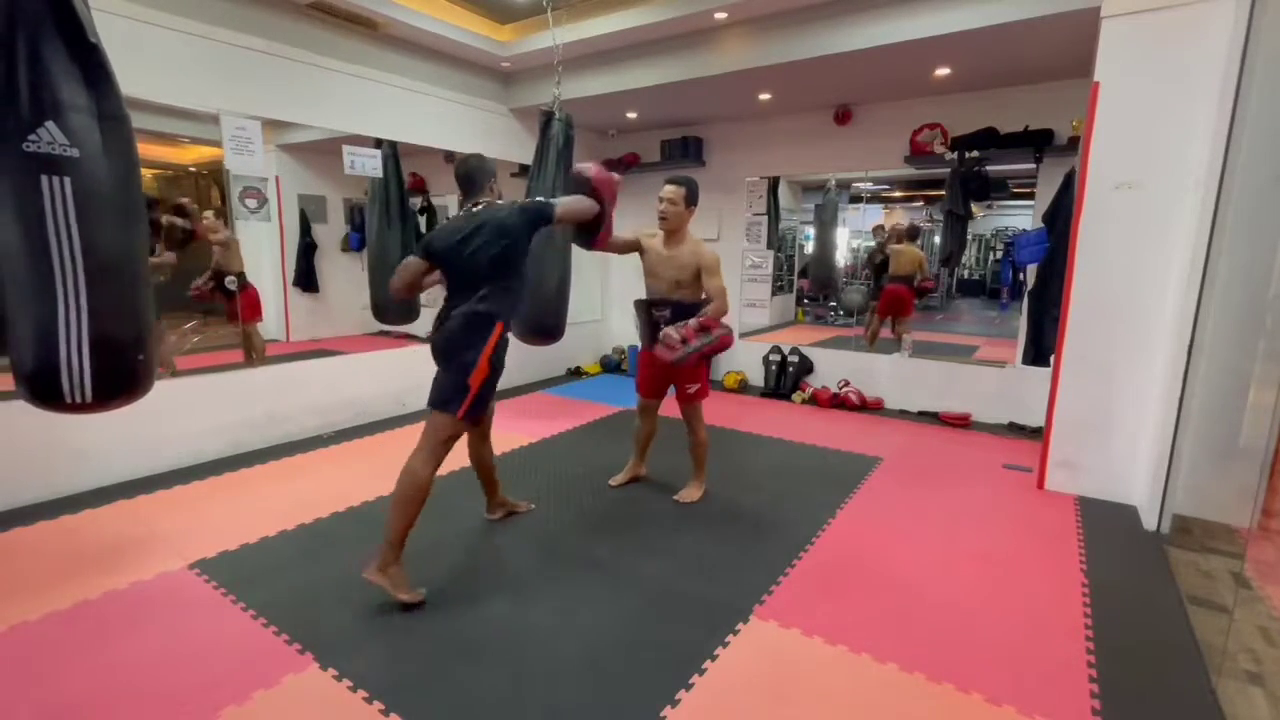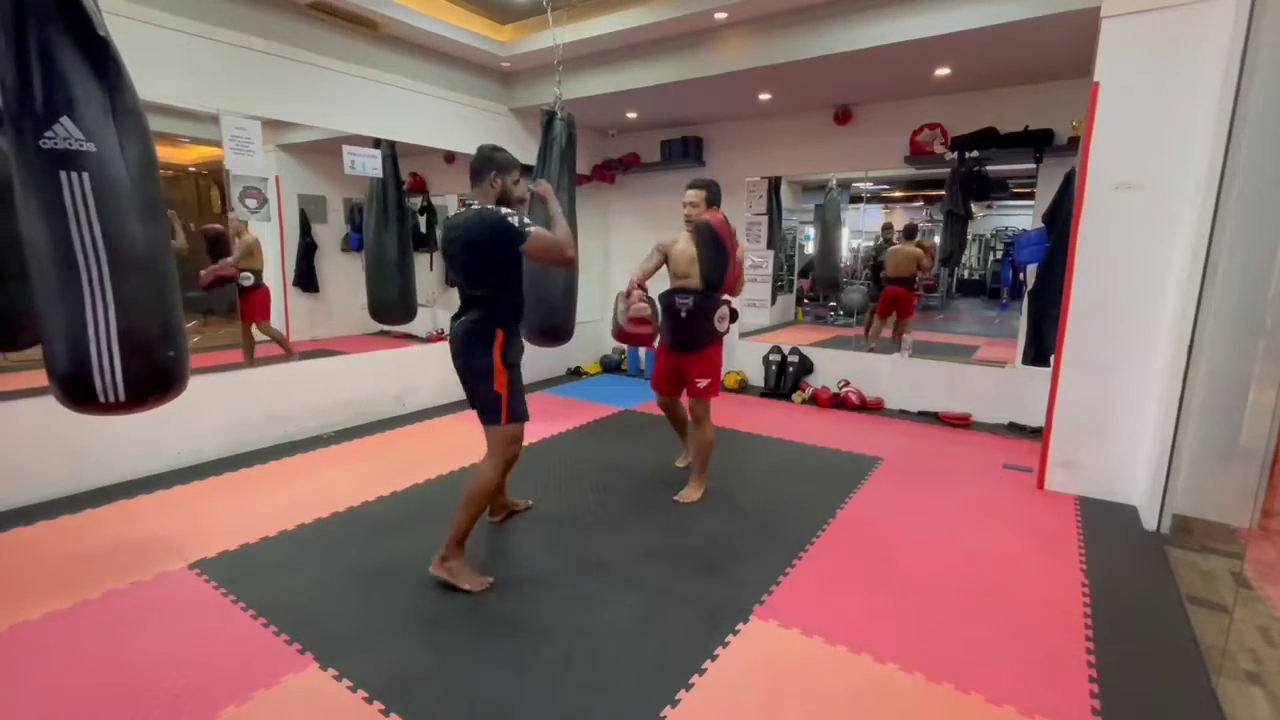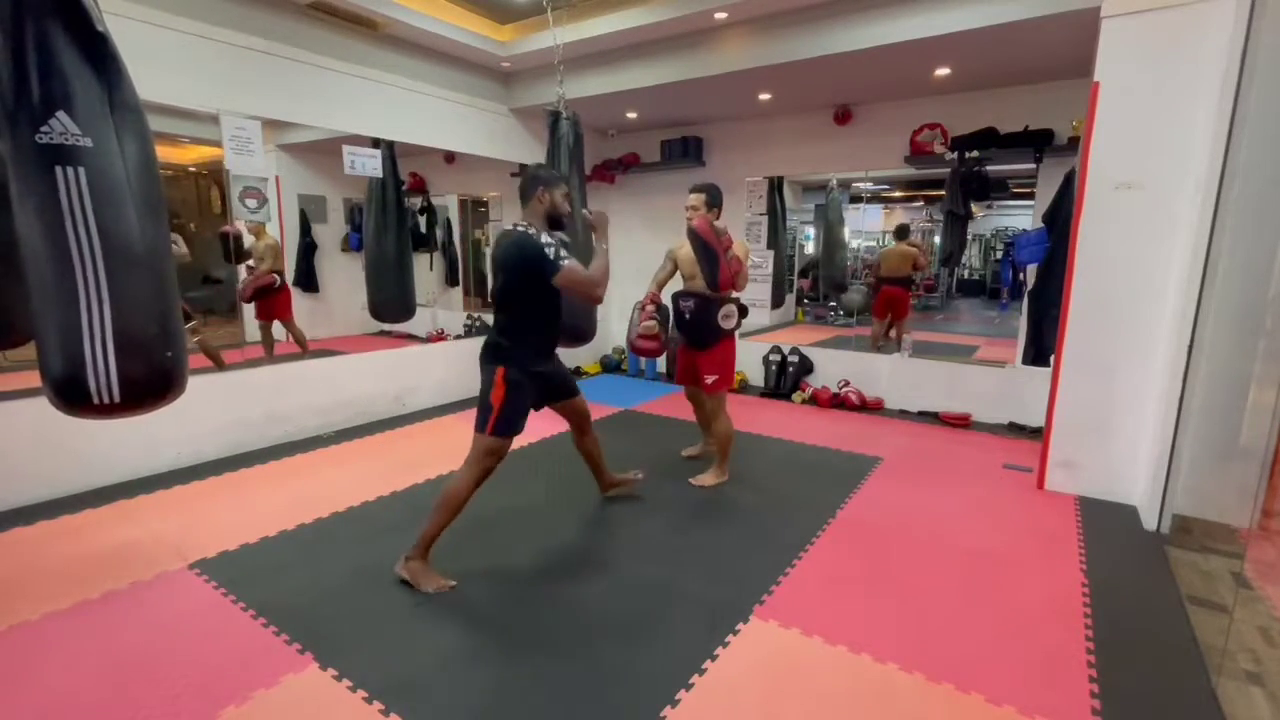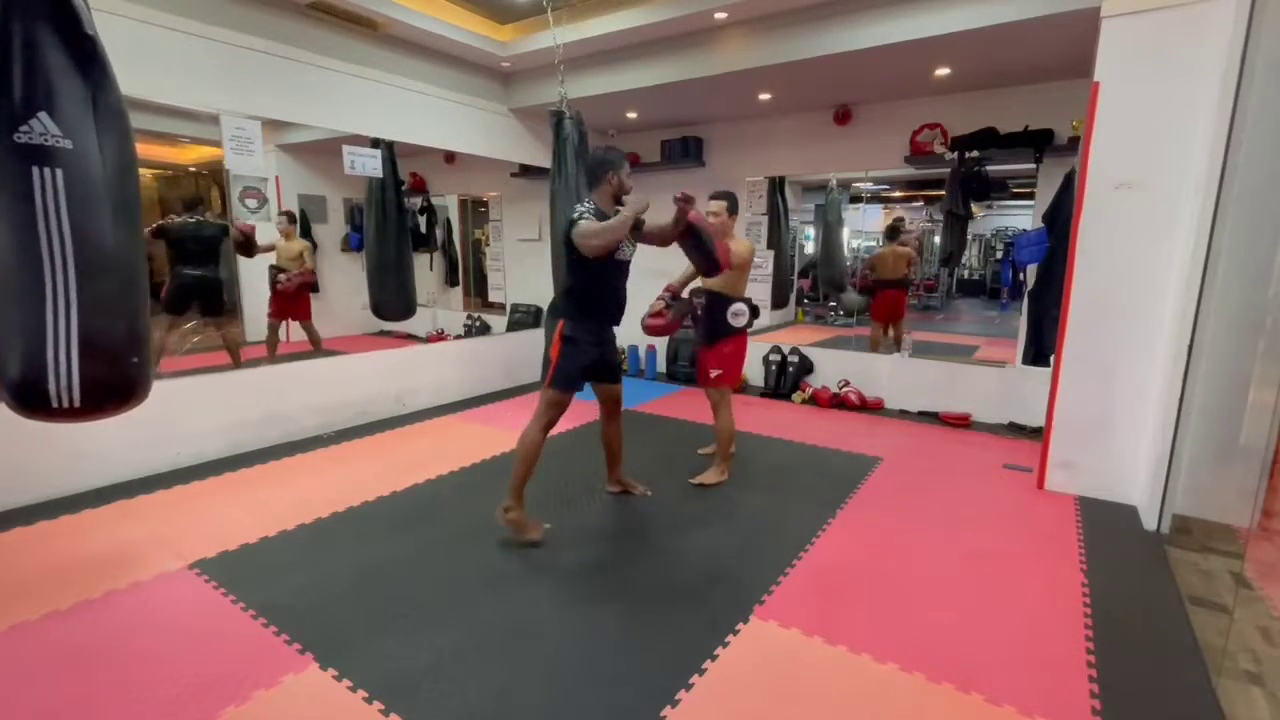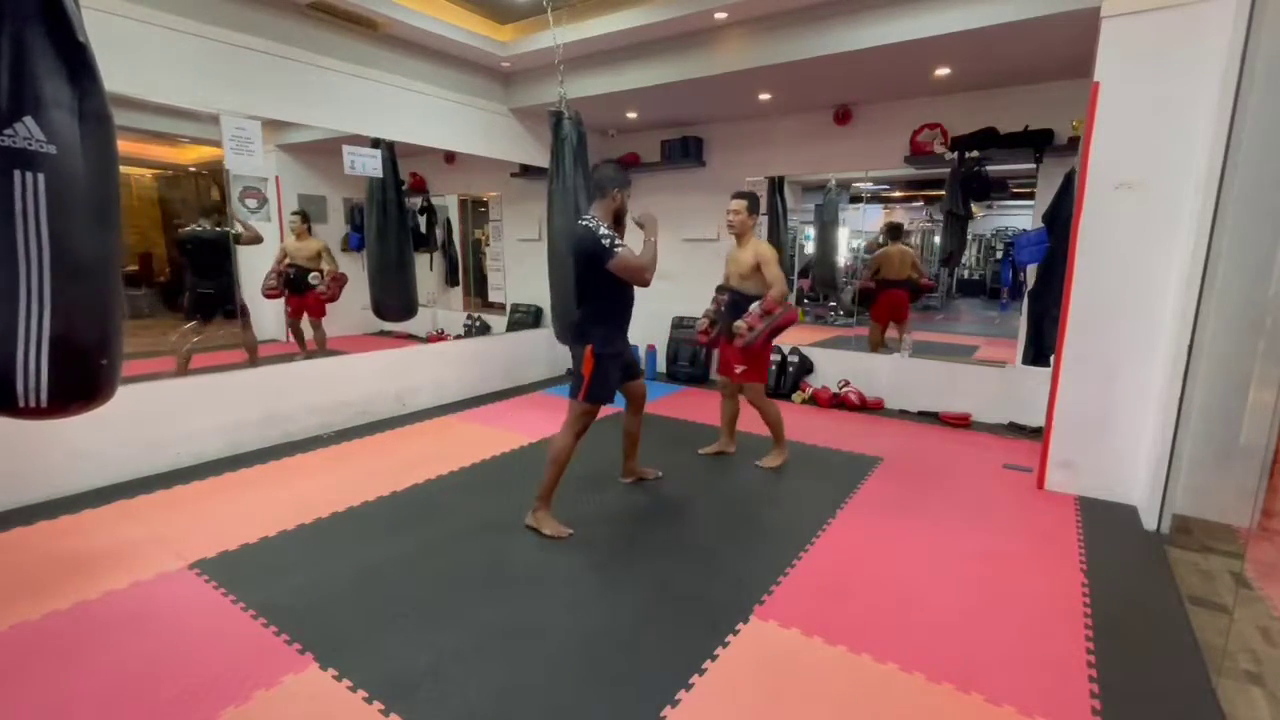
dt=0.4s
person 1, frame 1
left shoulder: (443, 232)
right shoulder: (515, 213)
left elbow: (400, 287)
right elbow: (587, 209)
left hip: (450, 332)
right hip: (480, 337)
left knee: (476, 422)
right knee: (435, 443)
left ankle: (496, 501)
right ankle: (388, 560)
person 1, frame 2
left shoulder: (458, 224)
right shoulder: (497, 222)
right elbow: (566, 253)
right wrist: (552, 201)
left hip: (475, 335)
right hip: (491, 341)
left knee: (513, 419)
right knee: (504, 445)
left ankle: (499, 501)
right ankle: (449, 556)
person 1, frame 3
left shoulder: (512, 238)
right shoulder: (533, 245)
right elbow: (593, 290)
right wrist: (601, 238)
left hip: (540, 358)
right hip: (510, 365)
left knee: (581, 417)
right knee: (482, 464)
left ankle: (606, 481)
right ankle: (416, 558)
person 1, frame 4
left shoulder: (622, 216)
right shoulder: (584, 214)
left elbow: (665, 237)
right elbow: (591, 246)
left wrist: (681, 213)
right wrist: (627, 213)
left hip: (602, 328)
right hip: (573, 327)
left knee: (612, 404)
right knee: (548, 412)
left ankle: (615, 479)
right ankle: (513, 505)
person 1, frame 5
left shoulder: (599, 231)
right shoulder: (595, 236)
left elbow: (626, 268)
right elbow: (643, 275)
left wrist: (627, 225)
right wrist: (651, 232)
left hip: (613, 336)
right hip: (596, 341)
left knee: (638, 395)
right knee: (577, 423)
left ankle: (630, 467)
right ankle: (541, 510)
person 2, frame 1
left shoulder: (703, 254)
right shoulder: (646, 241)
left elbow: (720, 307)
right elbow: (605, 243)
right hip: (653, 340)
left knee: (691, 415)
right knee: (646, 407)
left ankle: (698, 480)
right ankle: (636, 465)
person 2, frame 2
right shoulder: (669, 246)
left elbow: (733, 289)
right elbow: (640, 275)
right wrist: (635, 291)
left hip: (705, 339)
right hip: (671, 335)
left knee: (699, 411)
right knee: (666, 400)
left ankle: (699, 480)
right ankle: (688, 445)
person 2, frame 3
left shoulder: (733, 248)
right shoulder: (678, 250)
left elbow: (739, 284)
right elbow: (657, 284)
left hip: (717, 336)
right hip: (690, 334)
left knee: (714, 404)
right knee: (693, 394)
left ankle: (721, 468)
right ankle: (708, 441)
person 2, frame 4
left shoulder: (743, 248)
left elbow: (731, 260)
right elbow: (683, 280)
right wrist: (665, 299)
left hip: (730, 333)
right hip: (708, 331)
left knee: (721, 398)
right knee: (713, 392)
left ankle: (720, 469)
right ankle: (725, 442)
person 2, frame 5
left shoulder: (762, 251)
right shoulder: (732, 252)
left elbow: (780, 289)
right wrist: (710, 317)
right hip: (730, 330)
left knee: (754, 394)
right knee: (726, 387)
left ankle: (780, 448)
right ankle: (726, 441)
